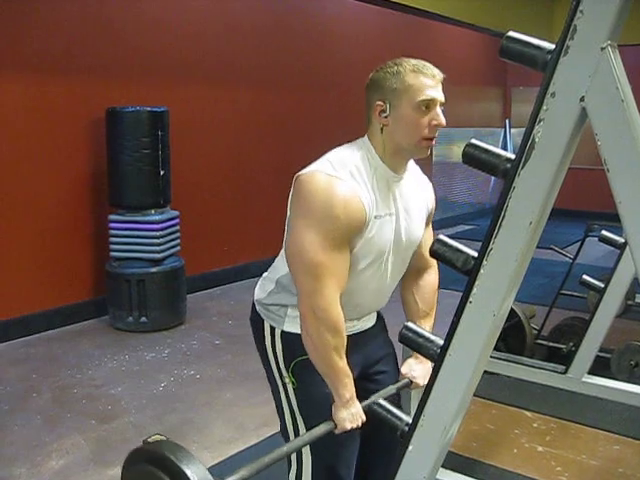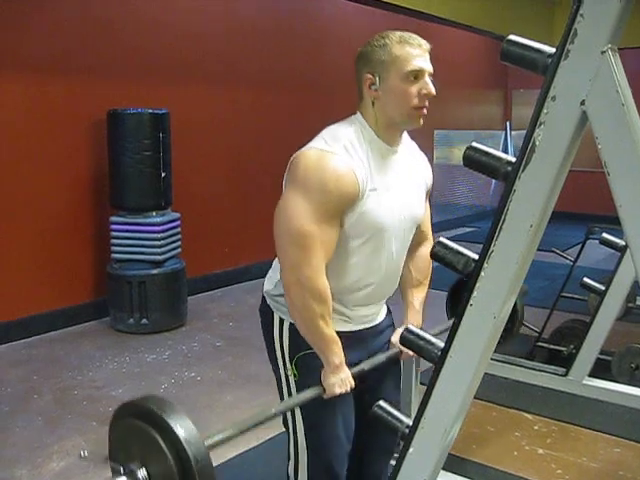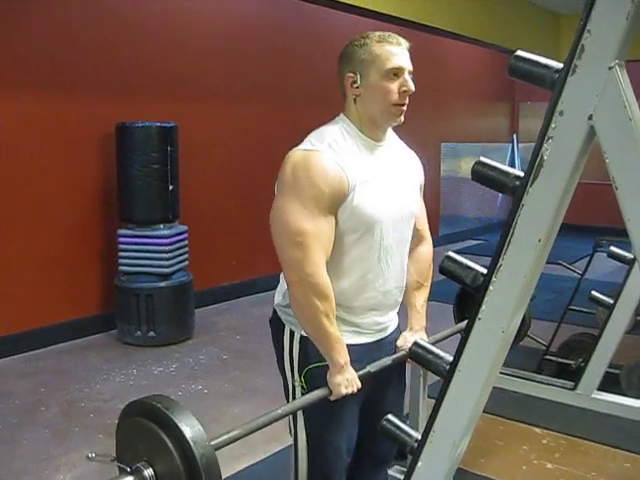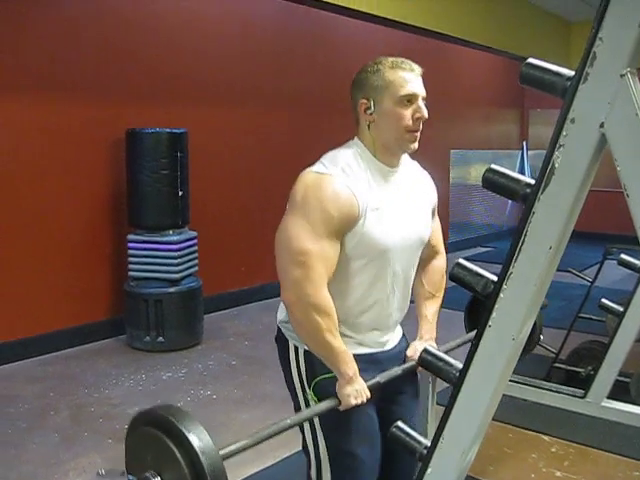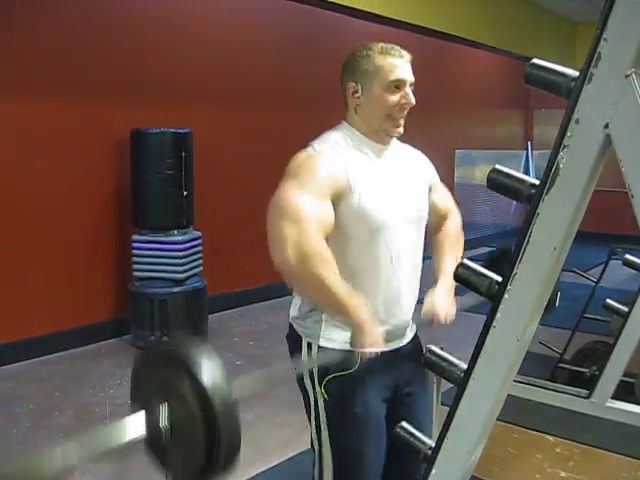
dt=0.3s
person 1, frame 1
left shoulder: (420, 186)
right shoulder: (333, 188)
left elbow: (422, 270)
right elbow: (316, 307)
left wrist: (420, 352)
right wrist: (343, 397)
left hip: (365, 325)
right hip: (296, 330)
left knee: (388, 438)
person 1, frame 2
left shoulder: (416, 161)
right shoulder: (328, 164)
left elbow: (420, 244)
right elbow: (302, 275)
left wrist: (413, 321)
right wrist: (333, 362)
left hip: (374, 322)
right hip: (304, 324)
left knee: (381, 440)
person 1, frame 3
left shoulder: (406, 158)
right shoulder: (317, 162)
left elbow: (419, 243)
right elbow: (303, 274)
left wrist: (416, 323)
right wrist: (337, 360)
left hip: (385, 336)
right hip: (319, 340)
person 1, frame 4
left shoulder: (420, 181)
right shoulder: (329, 186)
left elbow: (433, 257)
right elbow: (302, 292)
left wrist: (426, 333)
right wrist: (345, 372)
left hip: (390, 347)
right hip: (323, 352)
person 1, frame 5
left shoulder: (413, 160)
right shoulder: (323, 163)
left elbow: (447, 219)
right elbow: (292, 252)
left wrist: (444, 283)
right wrist: (359, 319)
left hip: (403, 342)
right hip: (338, 351)
